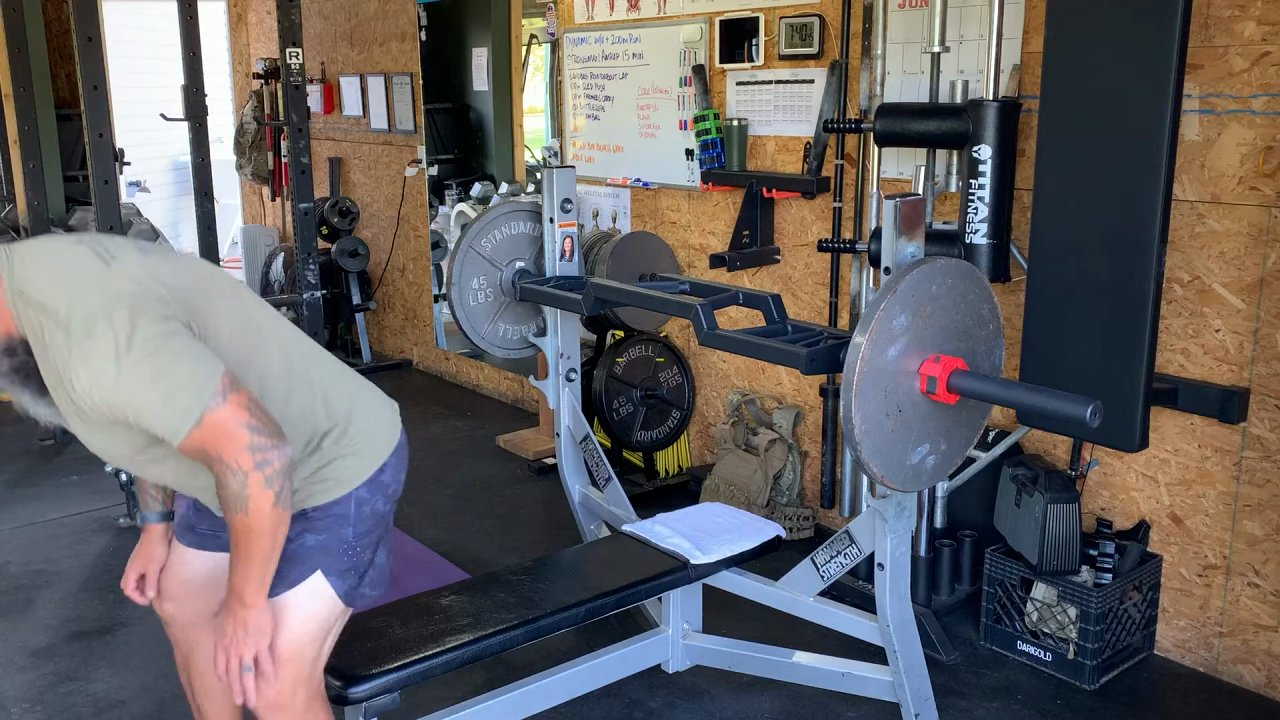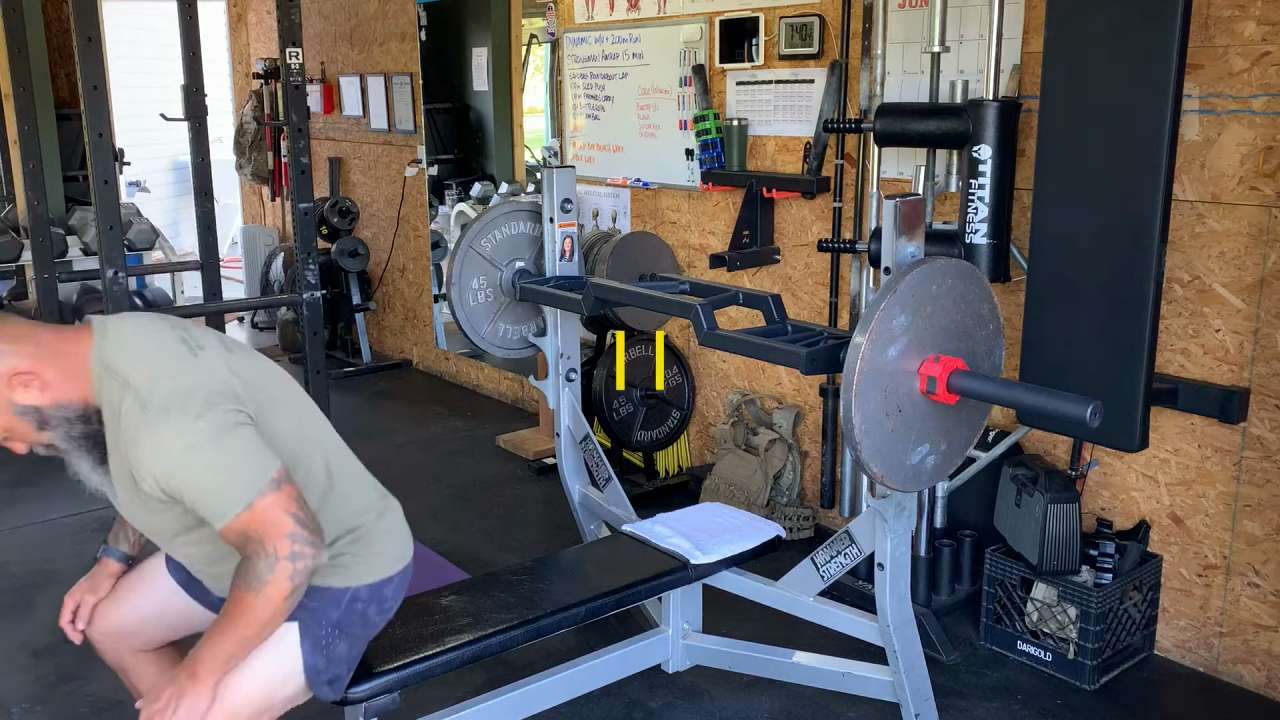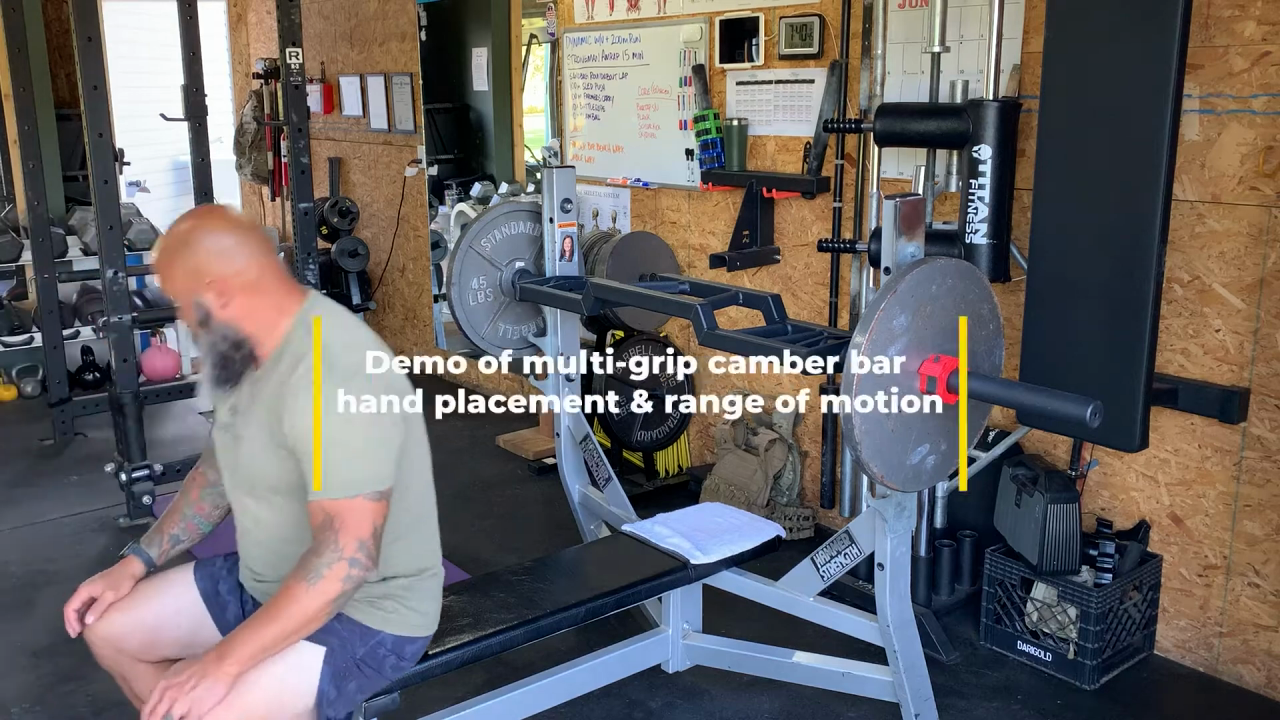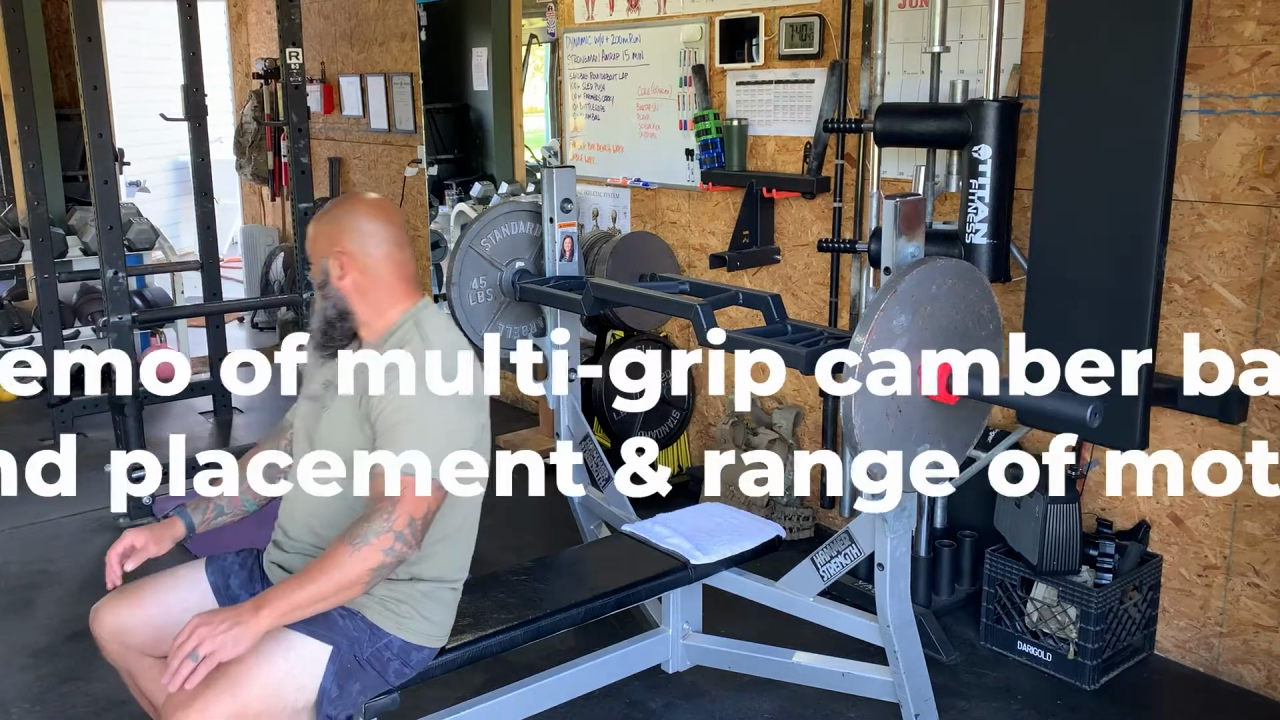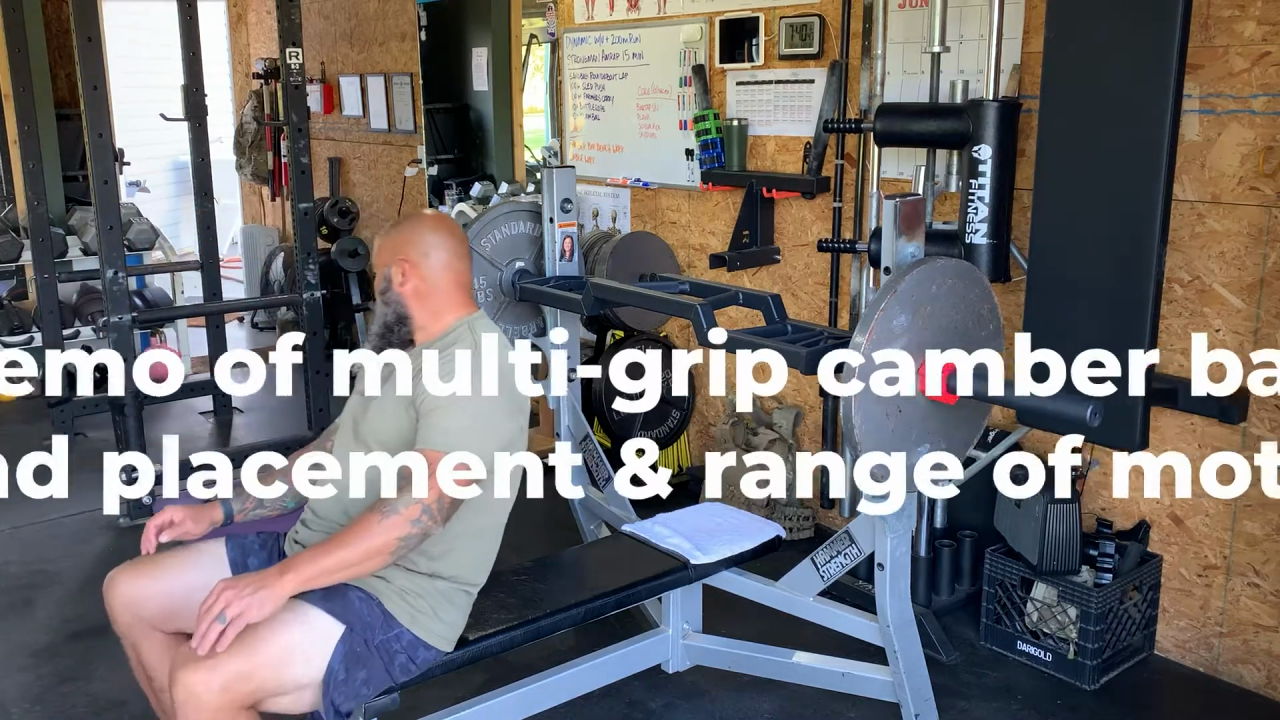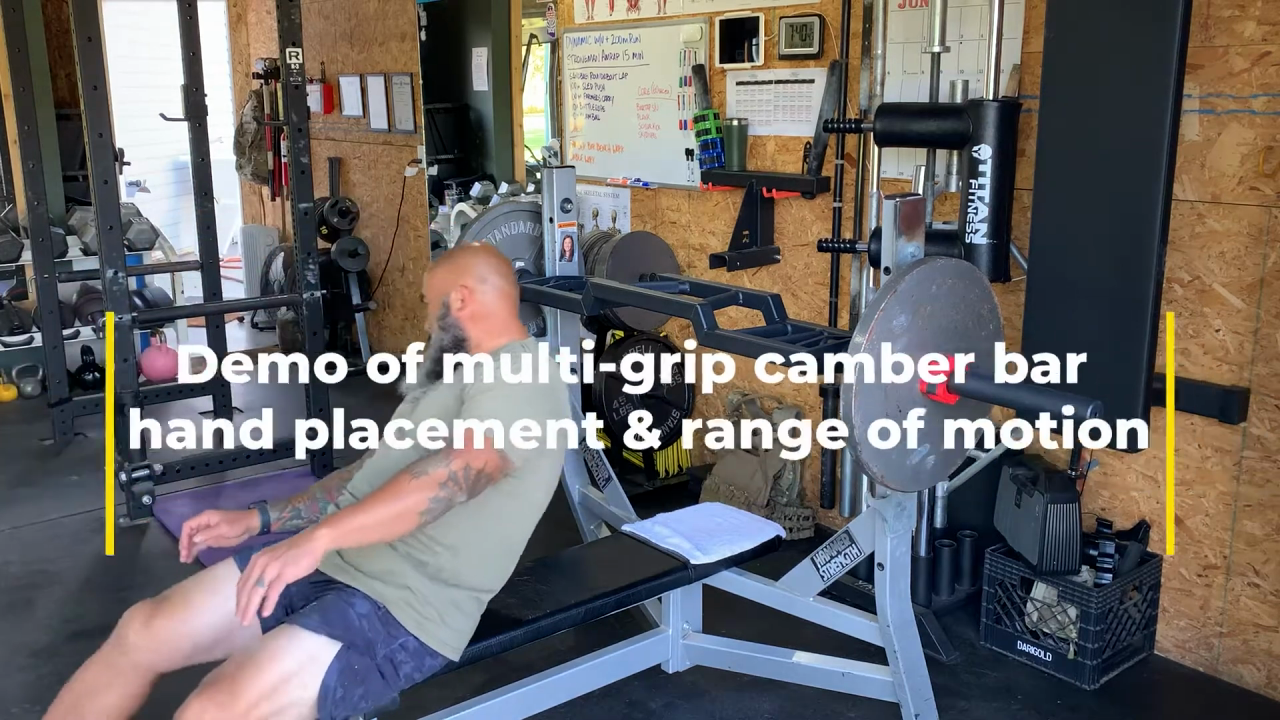
dt=0.4s
person 1, frame 1
left shoulder: (91, 334)
left elbow: (257, 457)
left wrist: (245, 604)
right wrist: (155, 525)
left hip: (339, 467)
right knee: (180, 602)
person 1, frame 2
left shoulder: (167, 416)
right shoulder: (119, 351)
left elbow: (289, 552)
left wrist: (197, 676)
right wrist: (111, 562)
left hip: (343, 574)
right knee: (108, 622)
person 1, frame 3
left shoulder: (336, 382)
right shoulder: (258, 353)
left elbow: (347, 558)
right elbow: (221, 465)
left wrist: (220, 665)
right wrist: (134, 563)
left hip: (366, 613)
right knee: (109, 626)
person 1, frame 4
left shoulder: (427, 368)
right shoulder: (352, 348)
left elbow: (393, 532)
right elbow: (283, 450)
left wrist: (253, 617)
right wrist: (177, 523)
left hip: (378, 612)
right knee: (115, 623)
person 1, frame 5
left shoulder: (473, 370)
right shoulder: (410, 356)
left elbow: (420, 509)
right elbow: (327, 456)
left wrist: (281, 581)
right wrist: (217, 510)
left hip: (394, 605)
right knee: (128, 590)
person 1, frame 6
left shoulder: (524, 384)
right shoulder: (461, 378)
left elbow: (450, 476)
left wrist: (319, 536)
right wrist: (256, 519)
left hip: (401, 611)
right hip: (331, 563)
right knee: (146, 630)
